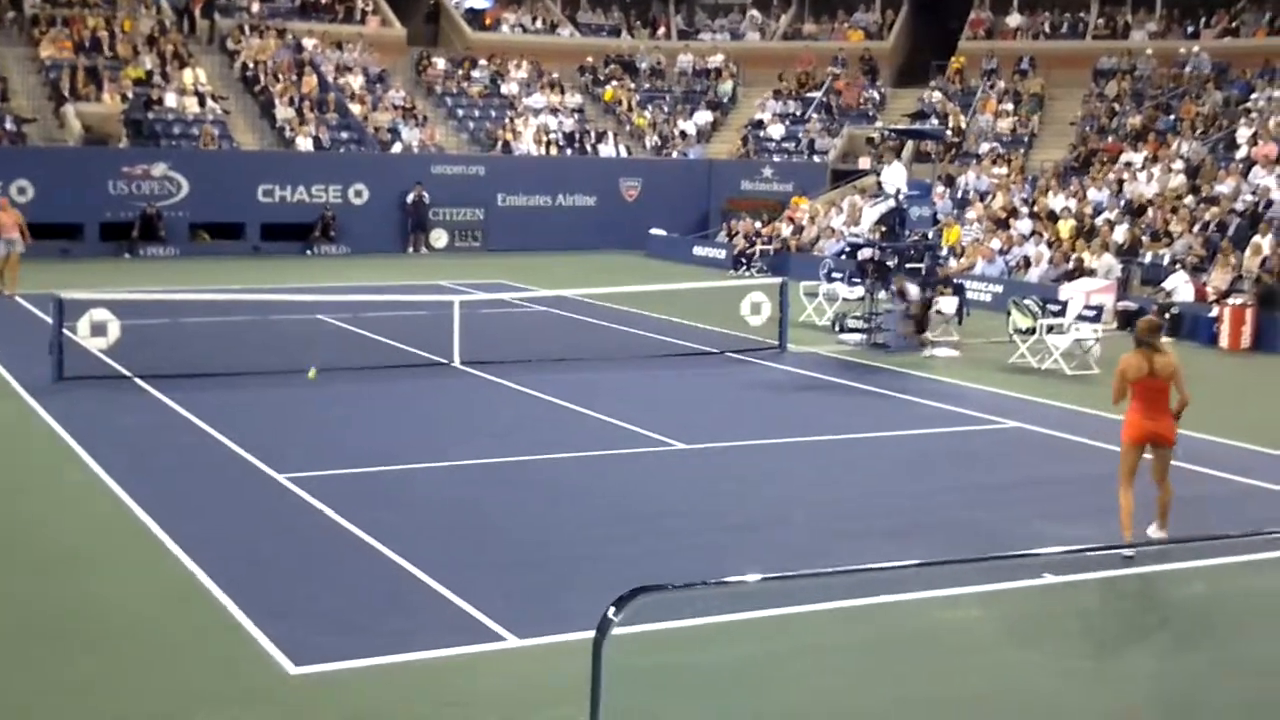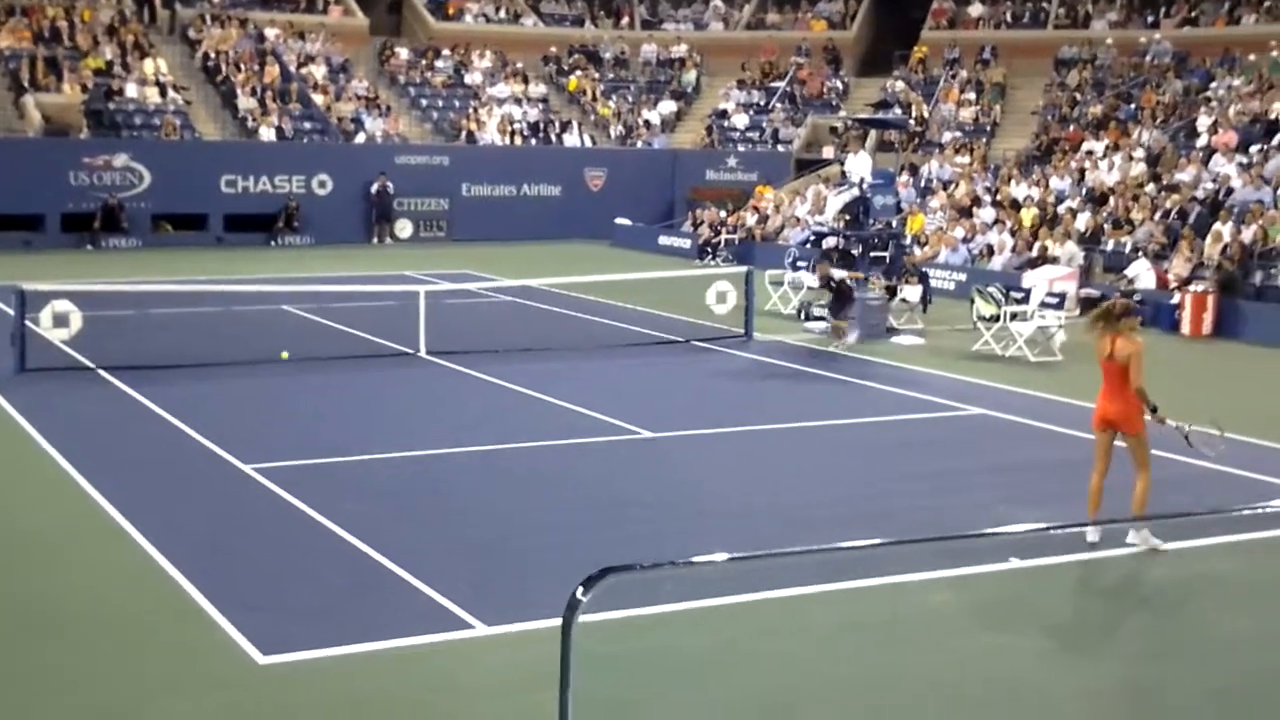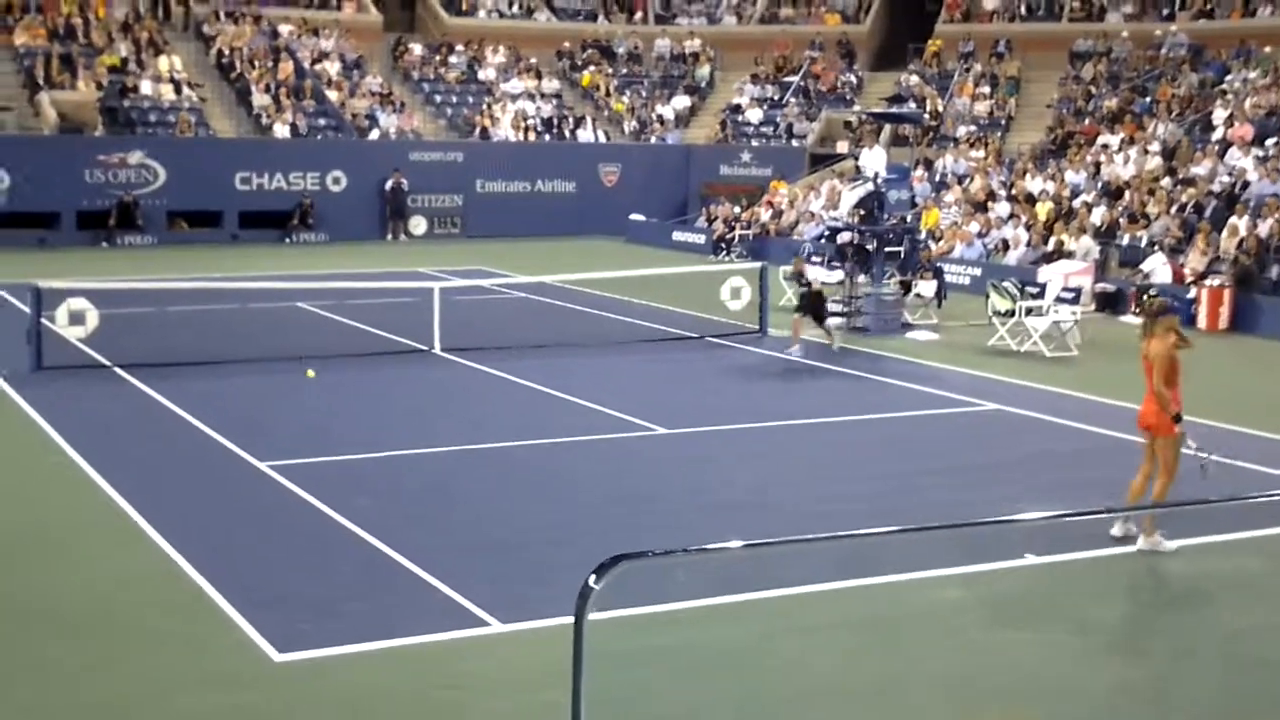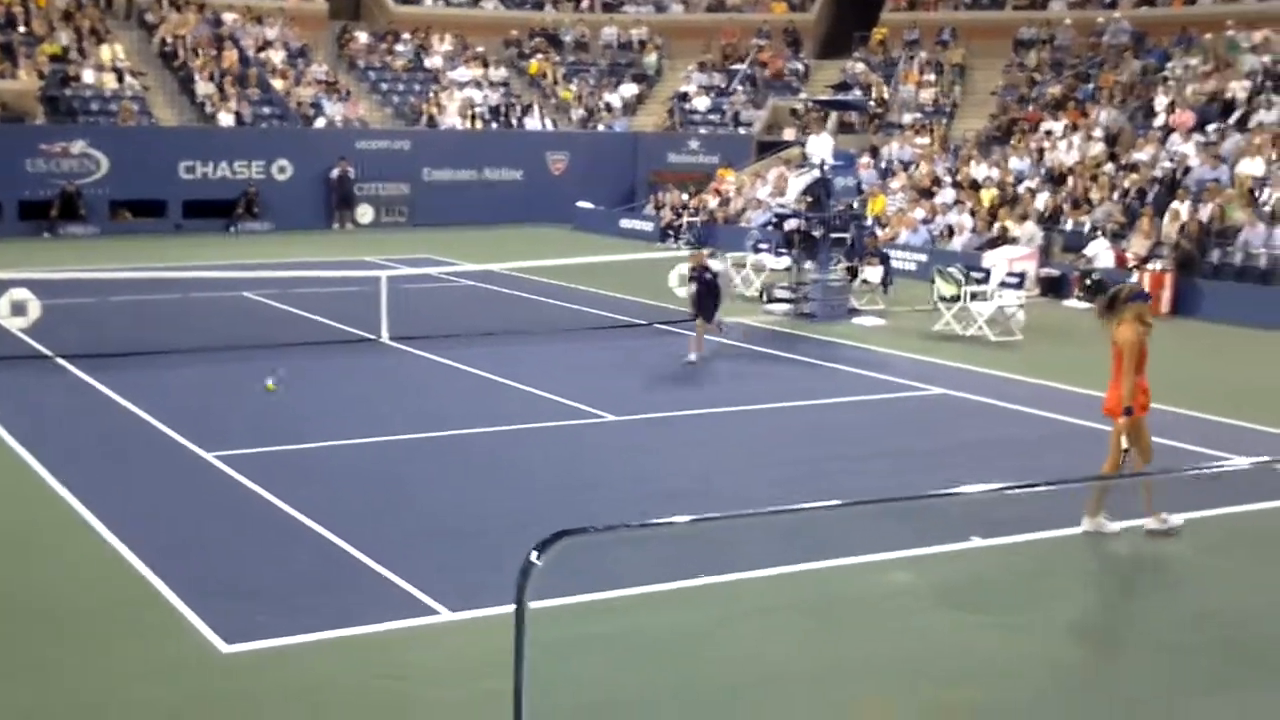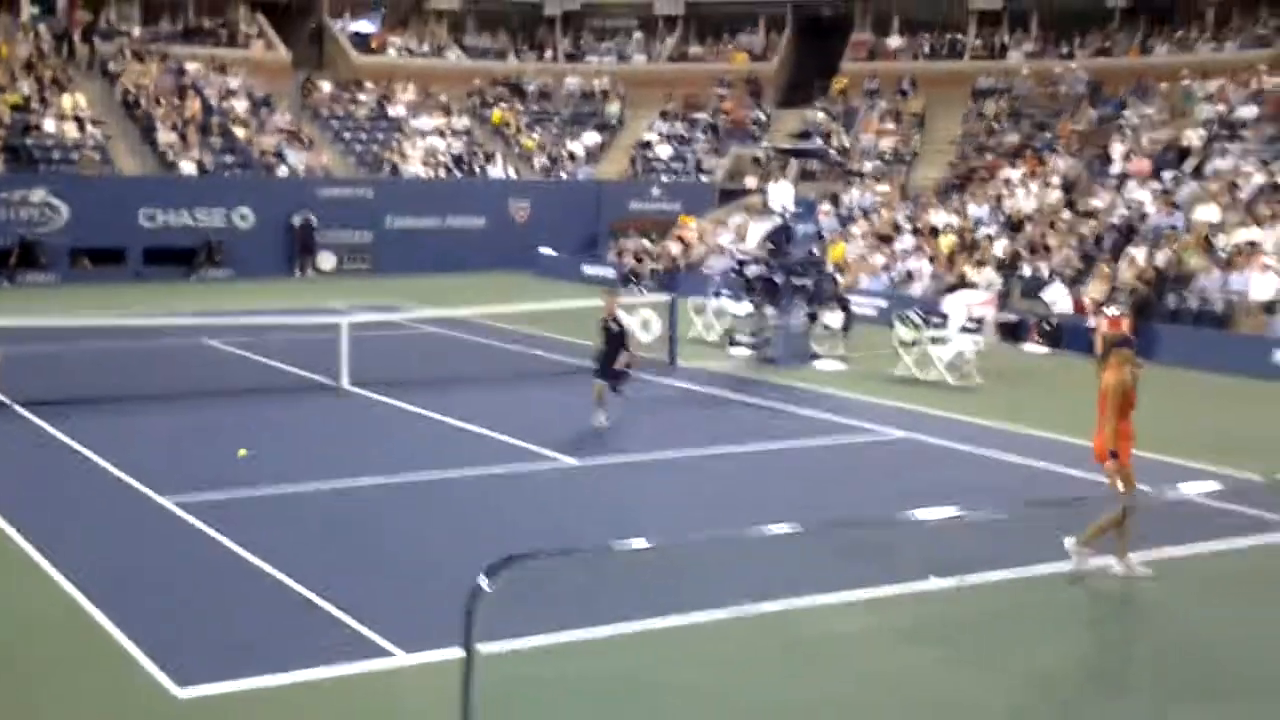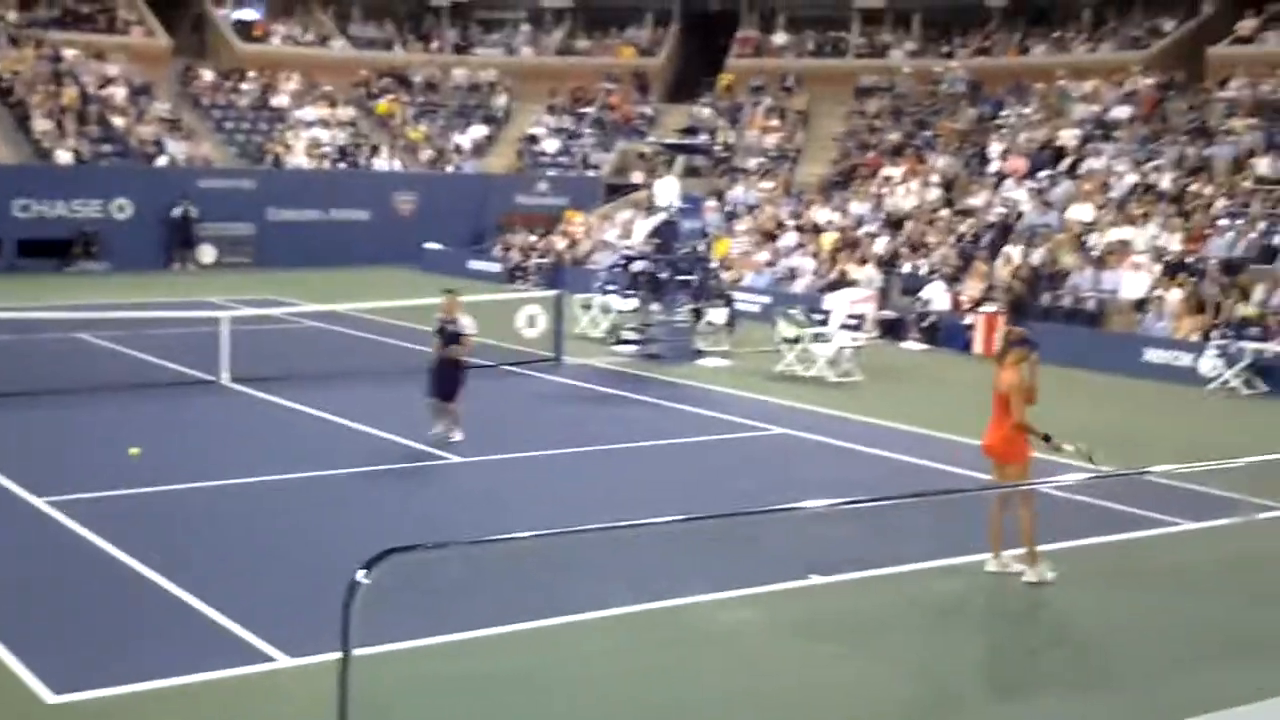
dt=0.3s
person 1, frame 1
left shoulder: (1127, 361)
right shoulder: (1169, 360)
left elbow: (1116, 399)
right elbow: (1184, 399)
right wrist: (1175, 415)
left hip: (1137, 425)
right hip: (1164, 426)
left knee: (1126, 485)
right knee: (1162, 480)
left ankle: (1128, 541)
right ankle: (1161, 528)
person 1, frame 2
left shoulder: (1102, 341)
right shoulder: (1133, 344)
right elbow: (1137, 386)
right wrist: (1153, 409)
left hip: (1104, 408)
right hip: (1127, 411)
left knee: (1099, 469)
right knee: (1143, 471)
left ankle: (1092, 527)
right ankle: (1138, 530)
person 1, frame 3
left shoulder: (1151, 340)
right shoulder: (1164, 346)
left elbow: (1186, 343)
right elbow: (1159, 388)
left wrist: (1174, 329)
right wrist: (1177, 418)
left hip: (1150, 410)
right hip: (1163, 413)
left knee: (1148, 469)
right knee: (1165, 476)
left ankle: (1123, 522)
right ankle: (1148, 535)
person 1, frame 4
left shoulder: (1124, 327)
right shoulder: (1131, 334)
left elbow: (1148, 328)
right elbow: (1128, 376)
left wrist: (1143, 319)
right wrist: (1126, 412)
left hip: (1131, 400)
right hip: (1126, 400)
left knee: (1144, 457)
right knee: (1117, 461)
left ankle: (1154, 517)
right ankle: (1092, 517)
person 1, frame 5
left shoulder: (1120, 374)
right shoulder: (1115, 379)
left elbow: (1130, 404)
right elbow: (1109, 420)
left wrist: (1134, 374)
right wrist: (1111, 455)
left hip: (1117, 443)
right hip: (1114, 445)
left knee: (1125, 502)
right knee: (1124, 503)
left ankle: (1122, 559)
right ankle: (1080, 543)
person 1, frame 6
left shoulder: (1004, 371)
right shoulder: (1015, 377)
left elbow: (1028, 399)
right elbow: (1018, 419)
left wrist: (1030, 369)
right wrist: (1045, 437)
left hip: (995, 438)
right hip: (1011, 442)
left knee: (1002, 499)
right knee: (1026, 503)
left ankle: (995, 557)
right ankle: (1033, 566)
